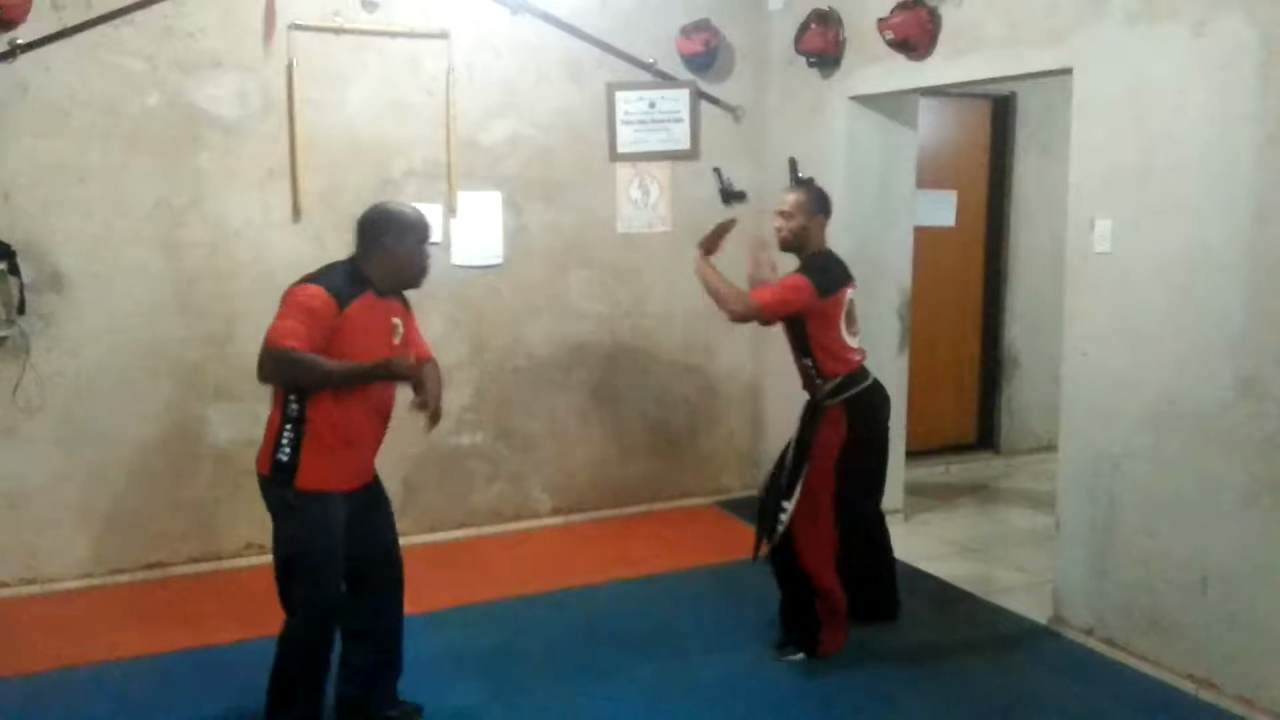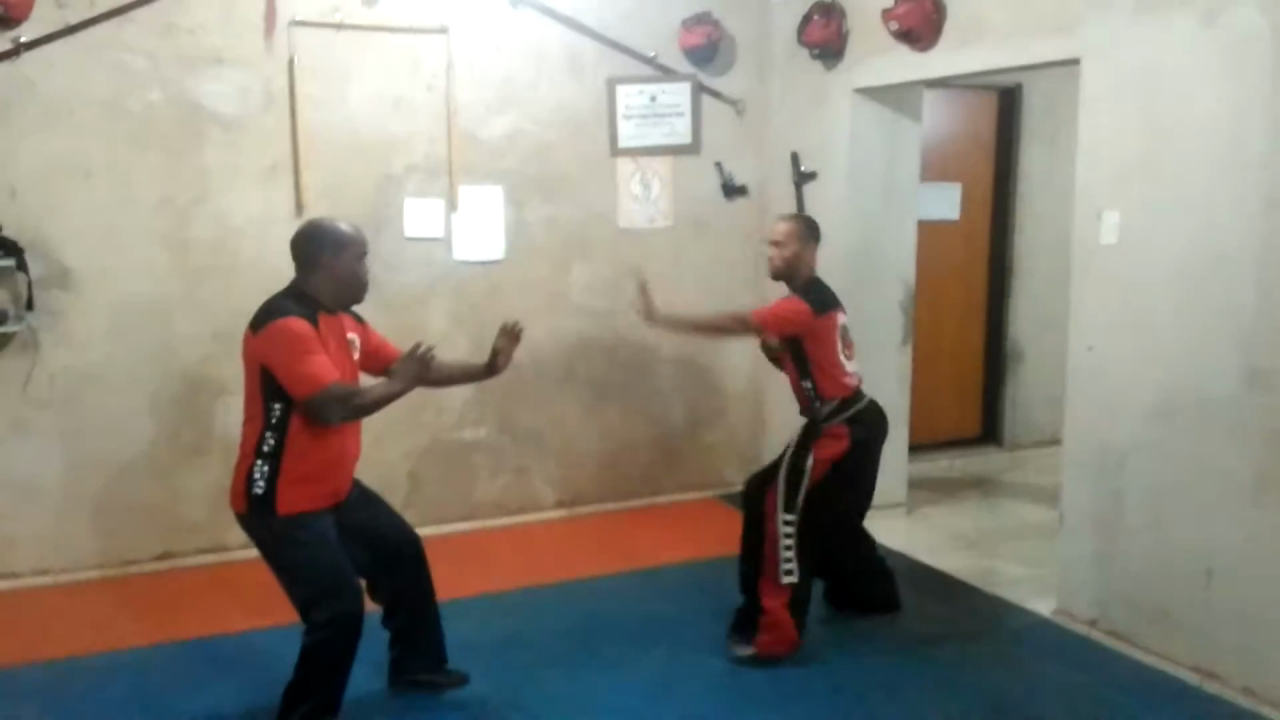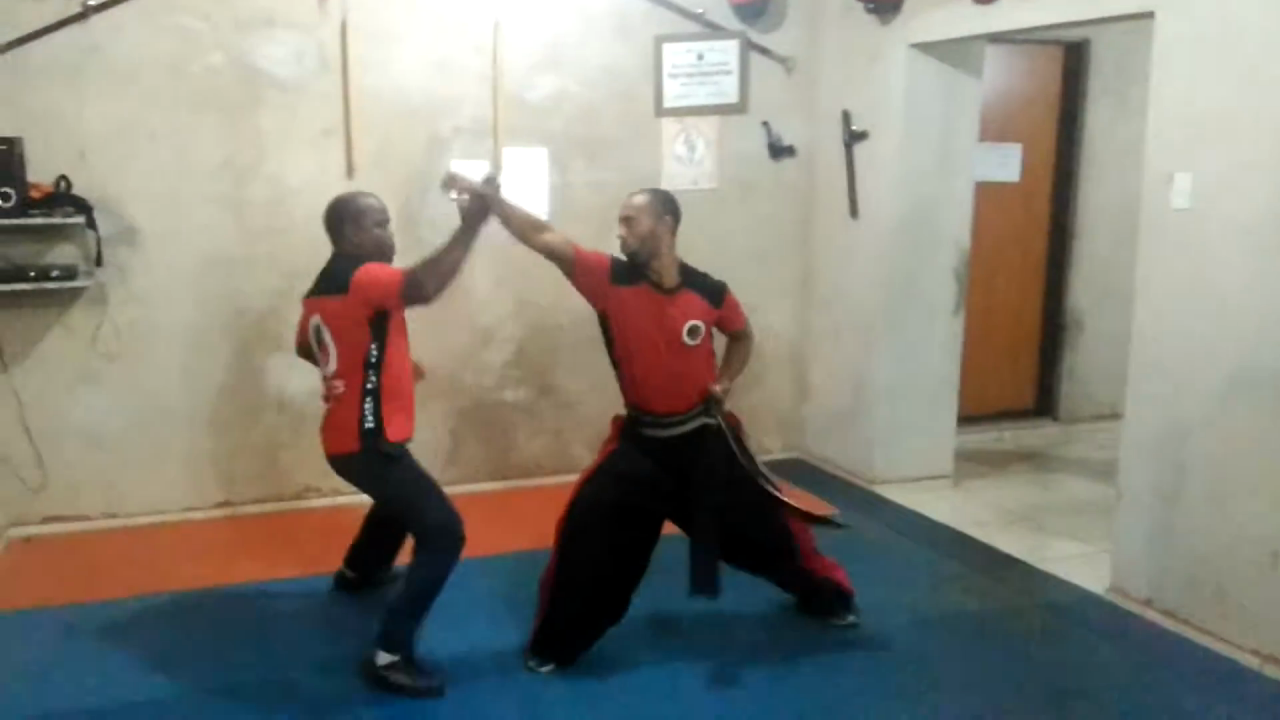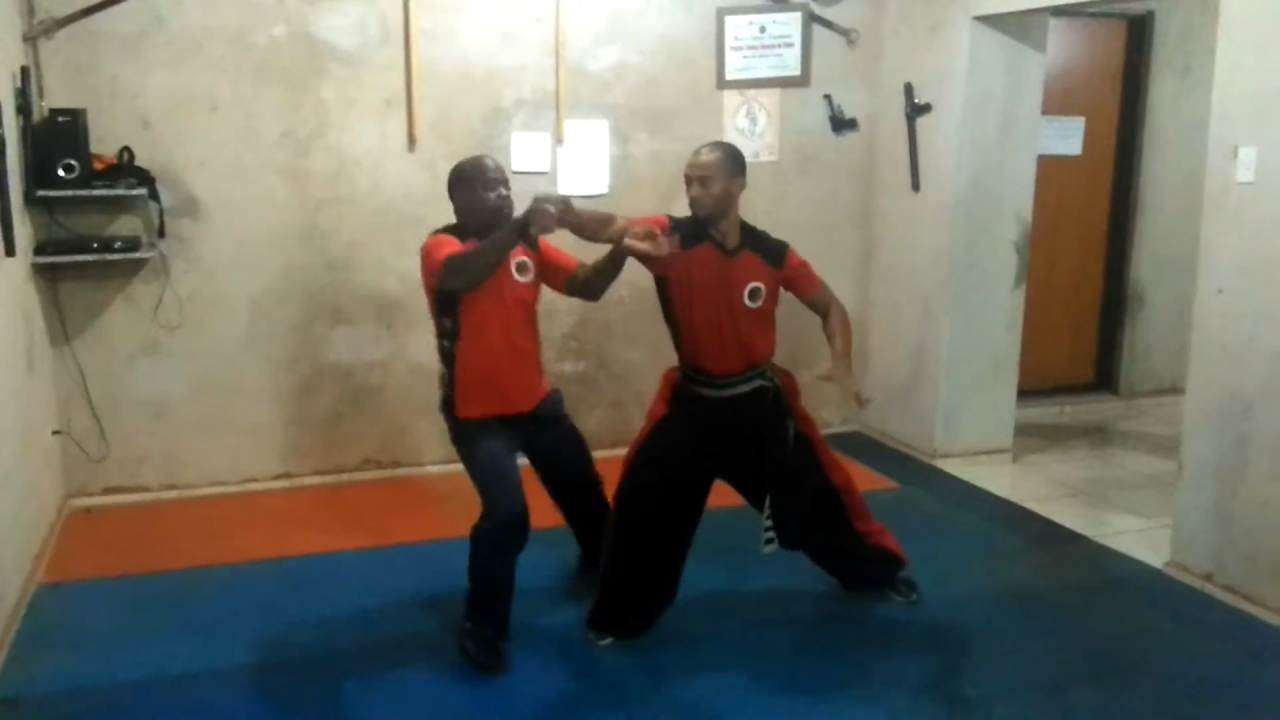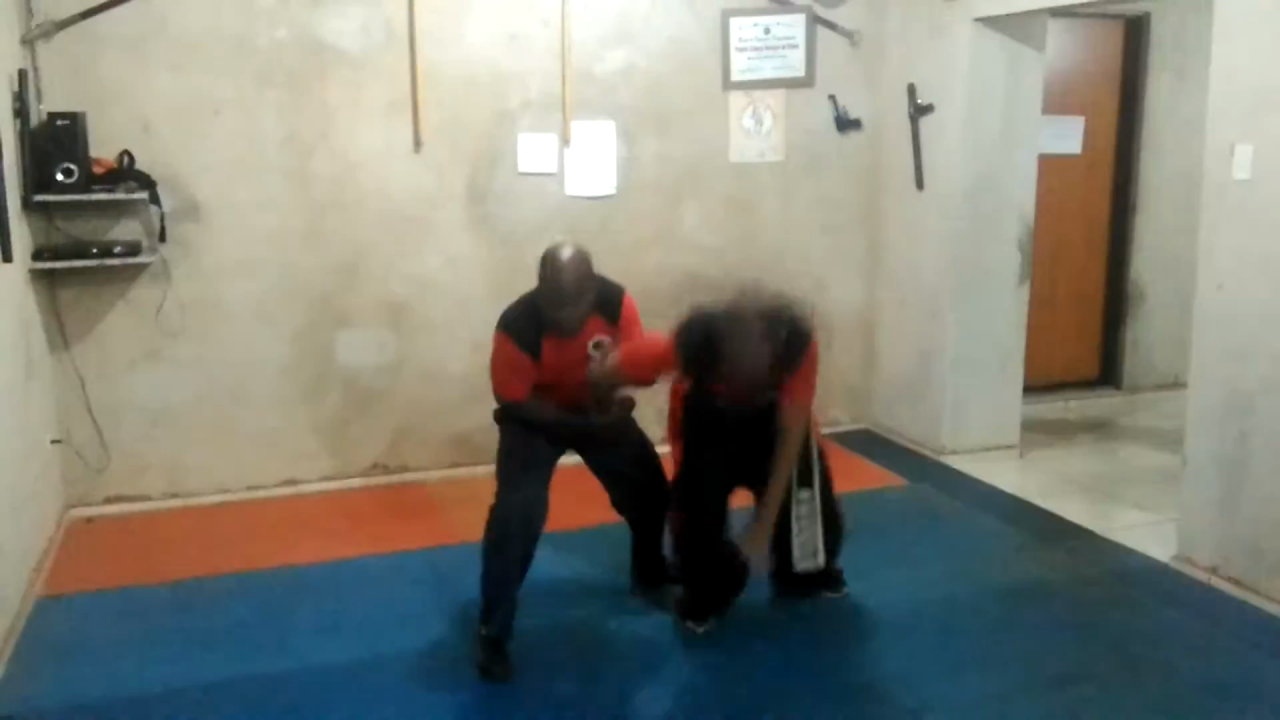
dt=0.7s
person 1, frame 1
left shoulder: (395, 303)
right shoulder: (320, 295)
left elbow: (422, 363)
right elbow: (274, 364)
left wrist: (430, 394)
right wrist: (370, 371)
left hip: (358, 475)
right hip: (302, 479)
left knee: (381, 582)
right knee: (317, 604)
person 1, frame 2
left shoulder: (343, 320)
right shoulder: (283, 325)
left elbow: (405, 364)
right elbow: (333, 405)
left wrist: (486, 368)
right wrist: (400, 383)
left hip: (334, 487)
right hip: (281, 503)
left knee: (402, 553)
right knee: (339, 609)
left ankle: (417, 663)
person 1, frame 3
left shoulder: (322, 289)
right shoulder: (363, 279)
left elbow: (307, 349)
right elbow: (425, 284)
right wrist: (470, 224)
left hip: (345, 436)
right hip: (369, 440)
left knee: (399, 503)
right knee: (443, 533)
left ankle: (358, 572)
right ankle: (390, 653)
person 1, frame 4
left shoulder: (530, 245)
right shoulder: (442, 247)
left elbow: (587, 285)
right elbow: (456, 279)
left wrist: (622, 247)
right wrist: (521, 226)
left hip: (535, 403)
right hip: (476, 415)
left knee: (582, 488)
right knee: (507, 514)
left ankle: (599, 562)
right ankle: (481, 626)
person 1, frame 5
left shoulder: (615, 302)
right shoulder: (516, 329)
right elbow: (512, 403)
right wrist: (584, 423)
left hip: (596, 414)
right hip: (534, 421)
left knee: (650, 485)
right knee: (517, 514)
left ankle: (651, 574)
right ankle: (493, 633)
person 2, frame 1
left shoulder: (810, 281)
right shoulder: (827, 270)
left elbow: (740, 309)
right elbow: (771, 308)
left wrist: (703, 262)
right wrist: (766, 281)
left hip: (840, 410)
right hip: (859, 400)
left knee: (806, 516)
right knee: (851, 512)
left ankle: (813, 634)
right ankle: (873, 602)
person 2, frame 2
left shoulder: (803, 306)
right shoulder: (813, 300)
left elbow: (737, 323)
right elbow: (789, 353)
left wrist: (662, 318)
right wrist: (777, 351)
left hip: (839, 431)
right hip: (854, 422)
left knee: (771, 509)
right knee: (836, 518)
left ankle: (770, 632)
right ankle: (870, 594)
person 2, frame 3
left shoulder: (711, 292)
right shoulder: (610, 279)
left elbow: (743, 336)
right elbow: (544, 236)
left wrist: (723, 380)
right wrist: (485, 196)
left hip: (703, 439)
right hip: (641, 443)
left knee: (761, 524)
right knee: (587, 532)
left ankle: (829, 596)
right ankle: (554, 643)
person 2, frame 4
left shoulder: (773, 255)
right shoulder: (671, 238)
left elbow: (829, 306)
right elbow: (609, 227)
left wrist: (840, 360)
left hip: (759, 400)
right hip: (692, 402)
left knee: (815, 491)
right knee: (644, 501)
left ankle: (880, 569)
right ankle: (619, 615)
person 2, frame 5
left shoulder: (795, 343)
right shoulder: (689, 342)
left elbow: (791, 437)
right elbow: (604, 374)
left wrist: (765, 523)
left hip: (767, 419)
right hip: (705, 413)
right knee: (699, 501)
left ankle: (814, 574)
right ankle: (706, 599)
